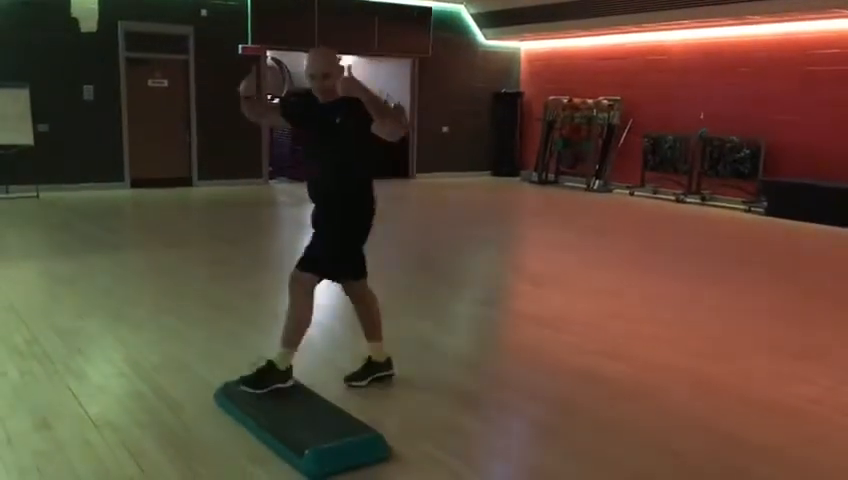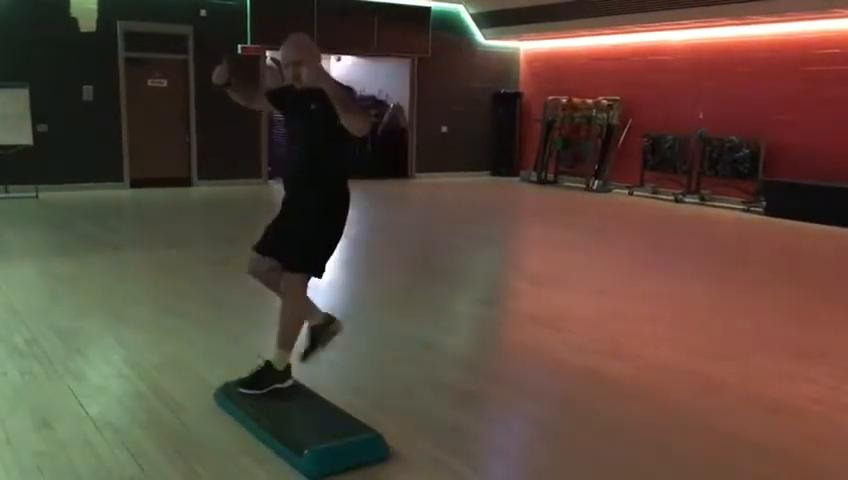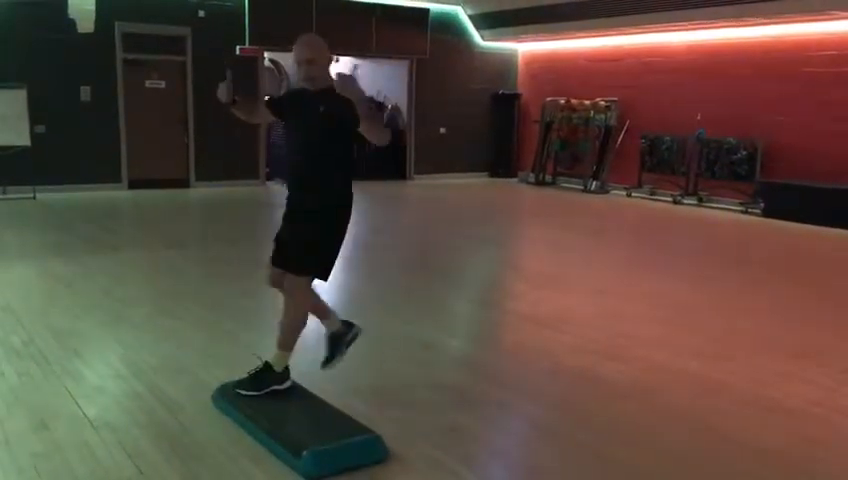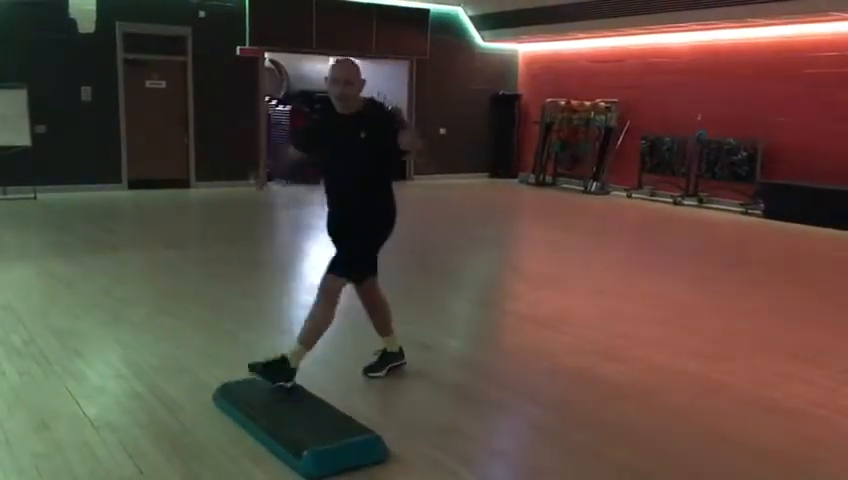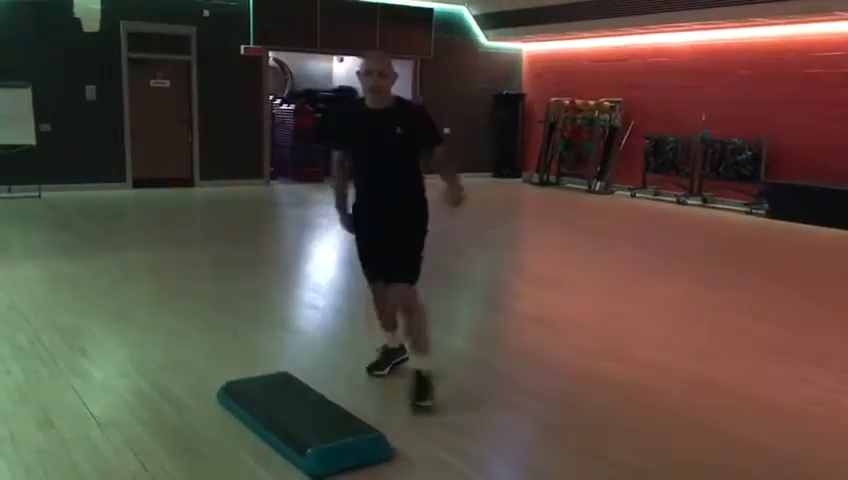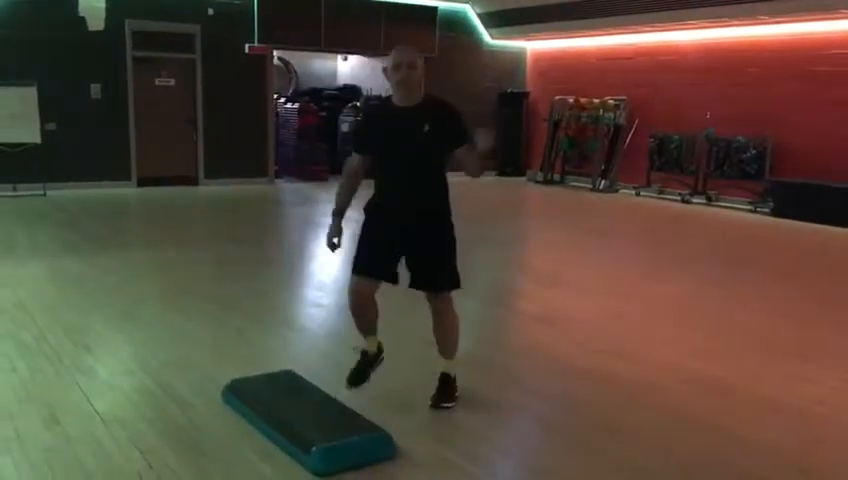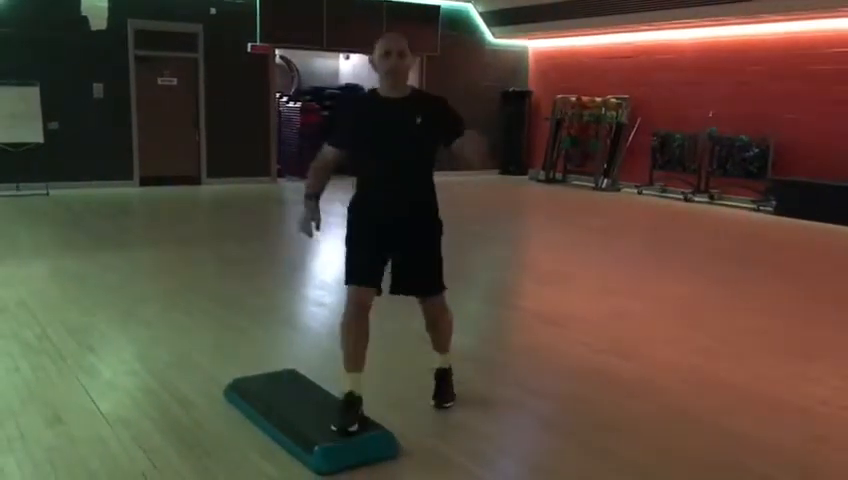
dt=0.3s
person 1, frame 1
left shoulder: (357, 107)
right shoulder: (306, 106)
left elbow: (395, 133)
right elbow: (261, 115)
left wrist: (364, 94)
right wrist: (247, 96)
left hip: (352, 211)
right hip: (329, 209)
left knee: (300, 281)
right knee: (355, 286)
left ankle: (281, 367)
right ankle: (380, 360)
person 1, frame 2
left shoulder: (333, 95)
right shoulder: (292, 94)
left elbow: (360, 127)
right elbow: (253, 99)
left wrist: (327, 84)
right wrist: (226, 82)
left hip: (325, 204)
right hip: (297, 201)
left knee: (291, 281)
right knee: (259, 266)
left ankle: (279, 369)
right ankle: (318, 321)
person 1, frame 3
left shoulder: (341, 100)
right shoulder: (295, 99)
left elbow: (380, 138)
right elbow: (257, 112)
left wrist: (357, 98)
right wrist: (230, 99)
left hip: (329, 206)
right hip: (300, 203)
left knee: (293, 283)
right knee: (279, 277)
left ankle: (277, 371)
right ankle: (337, 327)
person 1, frame 4
left shoulder: (382, 120)
right shoulder: (322, 123)
left elbow: (415, 151)
right elbow: (293, 154)
left wrist: (413, 143)
left hip: (373, 217)
right hip: (342, 216)
left knee: (330, 286)
right knee: (365, 283)
left ankle: (290, 363)
right ankle: (392, 350)
person 1, frame 5
left shoulder: (414, 115)
right shoulder: (345, 116)
left elbow: (436, 156)
right elbow: (340, 162)
left wrist: (452, 183)
right wrist: (341, 205)
left hip: (408, 215)
right hip: (367, 214)
left knee: (404, 292)
right knee: (380, 287)
left ankle: (422, 371)
right ankle: (395, 346)
person 1, frame 6
left shoulder: (443, 114)
right shoulder: (373, 118)
left elbow: (472, 167)
right elbow: (354, 170)
left wrist: (482, 149)
right wrist: (337, 216)
left hip: (432, 219)
right hip: (383, 215)
left knee: (440, 299)
right knee: (359, 290)
left ankle: (448, 375)
right ankle: (371, 349)
person 1, frame 7
left shoulder: (433, 108)
right shoulder: (357, 109)
left elbow: (463, 150)
right elbow: (326, 159)
left wrist: (474, 148)
right wrist: (310, 200)
left hip: (419, 219)
right hip: (368, 217)
left knee: (433, 301)
right knee: (358, 301)
left ankle: (443, 369)
right ankle: (353, 395)
